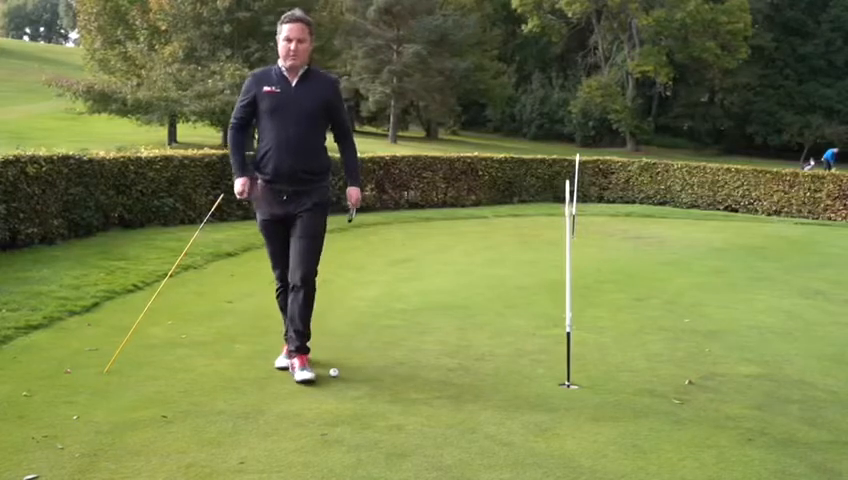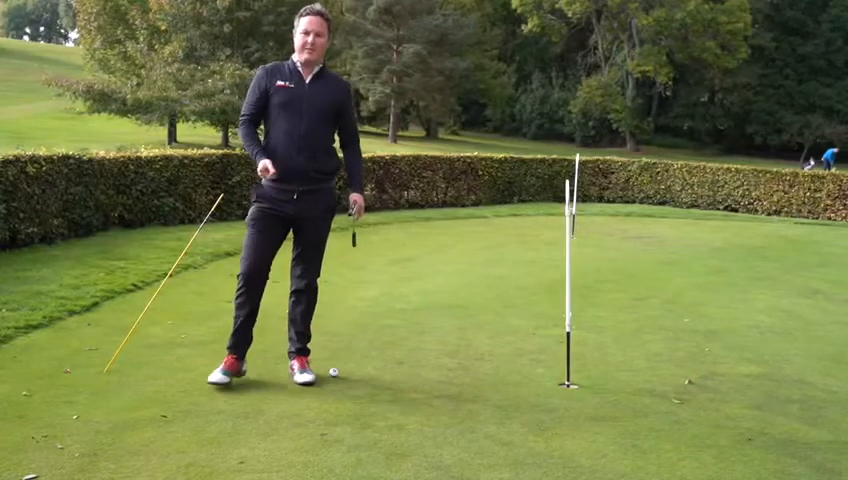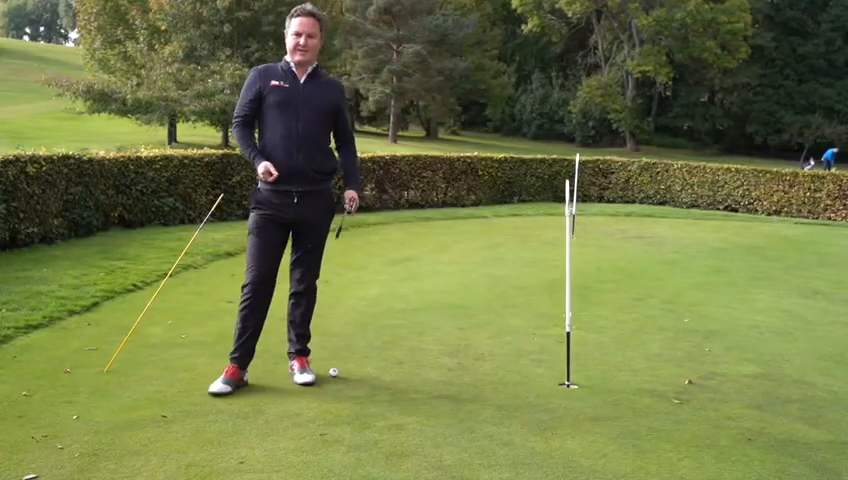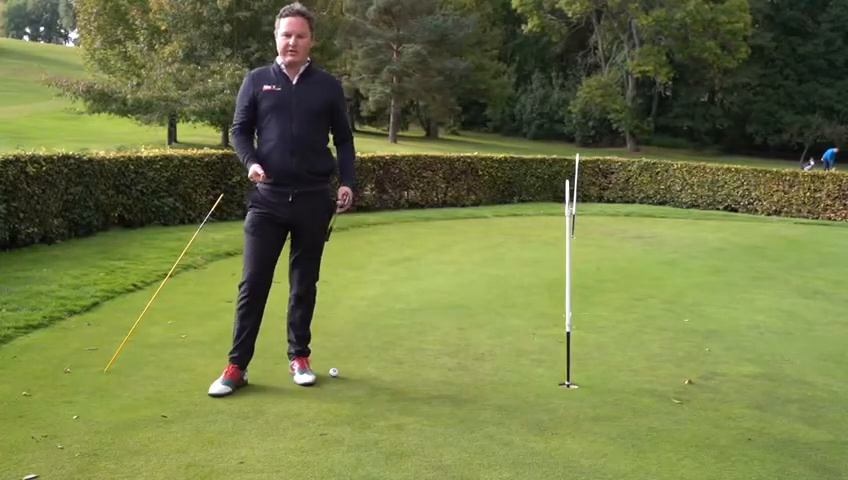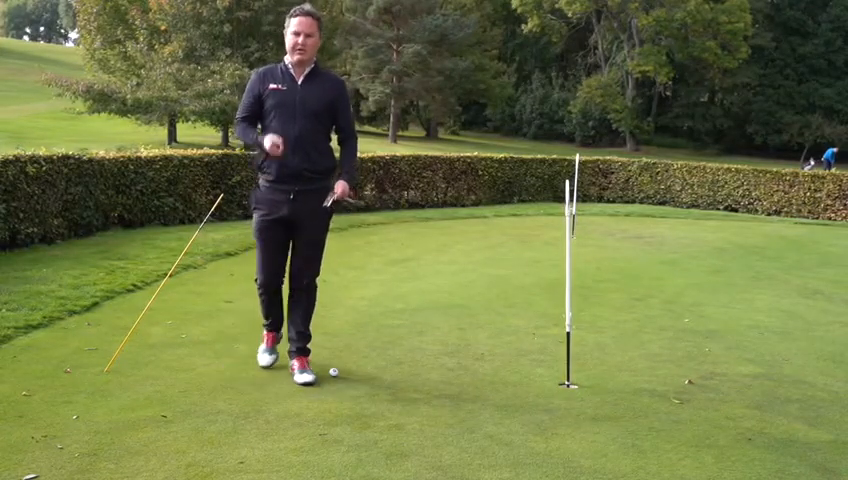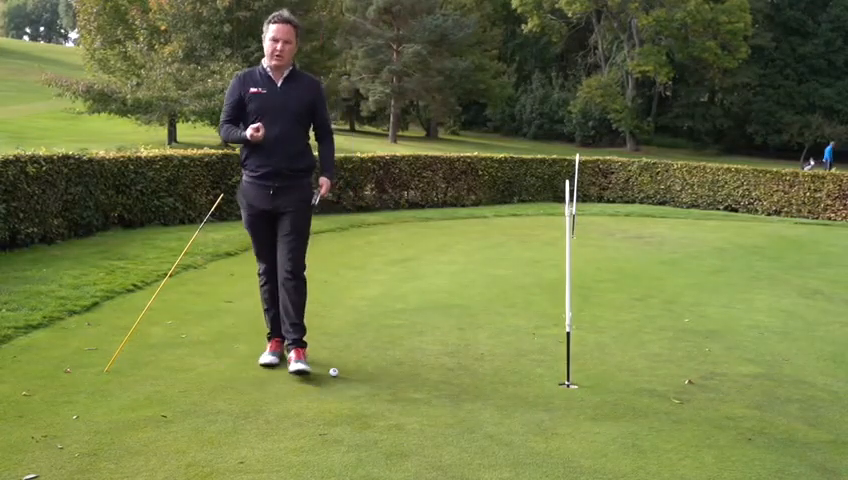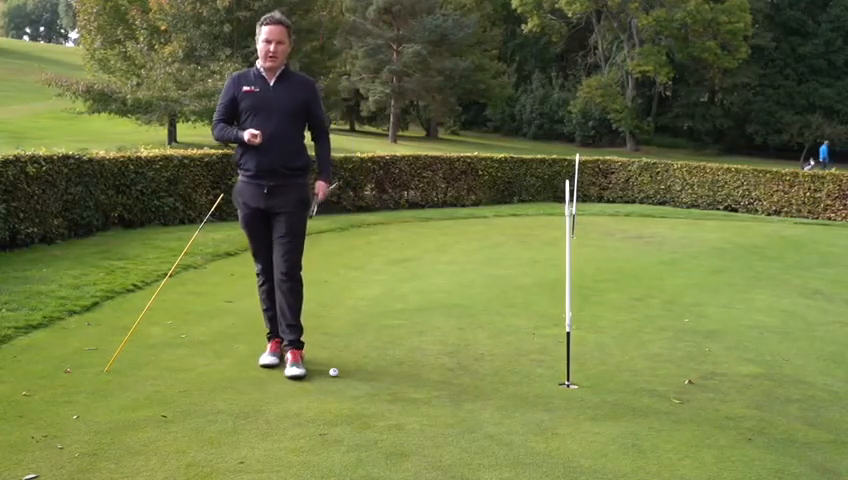
dt=0.7s
person 1, frame 1
left shoulder: (326, 85)
right shoulder: (258, 81)
left elbow: (344, 136)
right elbow: (237, 128)
left wrist: (353, 181)
right wrist: (240, 173)
left hip: (311, 195)
right hip: (269, 194)
left knee: (303, 276)
right knee: (282, 277)
left ankle: (299, 352)
right ankle: (290, 341)
person 1, frame 2
left shoulder: (338, 88)
right shoulder: (269, 75)
left elbow: (350, 142)
right elbow: (247, 122)
left wrist: (356, 188)
right wrist: (259, 156)
left hip: (317, 196)
right hip: (272, 193)
left knee: (305, 280)
right knee: (251, 272)
left ankle: (299, 355)
right ankle: (235, 356)
person 1, frame 3
left shoulder: (332, 88)
right shoulder: (262, 77)
left elbow: (345, 142)
right elbow: (240, 124)
left wrist: (352, 185)
right wrist: (257, 160)
left hip: (316, 199)
right hip: (271, 197)
left knee: (305, 281)
right knee: (257, 281)
left ankle: (299, 356)
right ankle: (238, 365)
person 1, frame 4
left shoulder: (329, 85)
right shoulder: (257, 80)
left elbow: (344, 139)
right elbow: (240, 130)
left wrist: (347, 182)
right wrist: (251, 162)
left hip: (314, 199)
right hip: (267, 197)
left knee: (304, 283)
right knee: (253, 282)
left ankle: (299, 357)
right ankle: (237, 366)
person 1, frame 5
left shoulder: (333, 85)
right shoulder: (263, 78)
left elbow: (348, 137)
right elbow: (241, 125)
left wrist: (346, 177)
right wrist: (262, 139)
left hip: (315, 195)
right hip: (271, 193)
left knee: (304, 279)
right knee: (268, 276)
left ankle: (299, 354)
right ankle: (271, 331)
person 1, frame 6
left shoulder: (310, 87)
right shoulder: (243, 82)
left elbow: (324, 135)
right elbow: (225, 128)
left wrist: (326, 173)
right wrist: (246, 135)
left hip: (295, 191)
right hip: (255, 189)
left knee: (291, 269)
right knee: (267, 269)
left ankle: (295, 346)
right ankle: (275, 338)
person 1, frame 7
left shoulder: (304, 86)
right shoulder: (238, 82)
left elbow: (321, 134)
right elbow: (218, 127)
left wrist: (323, 176)
right wrist: (242, 136)
left hip: (291, 190)
right hip: (250, 189)
left knee: (287, 270)
right knee: (264, 270)
left ankle: (293, 347)
right ankle: (274, 338)
